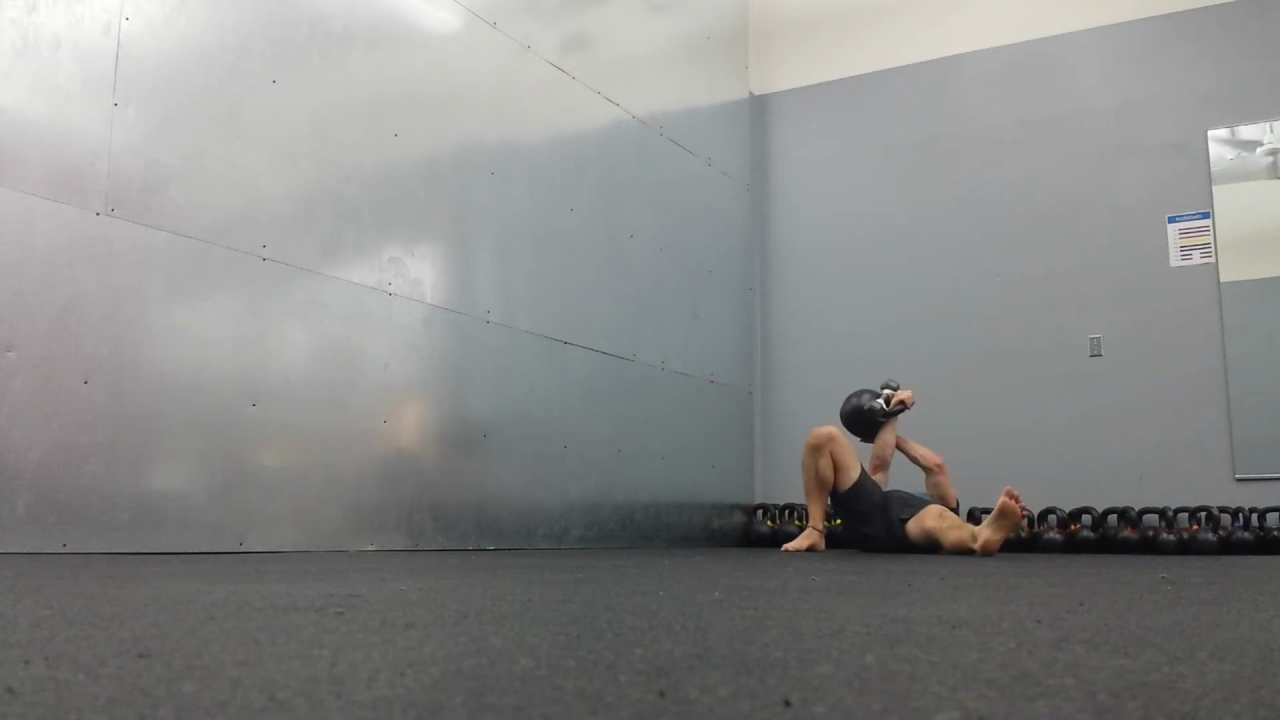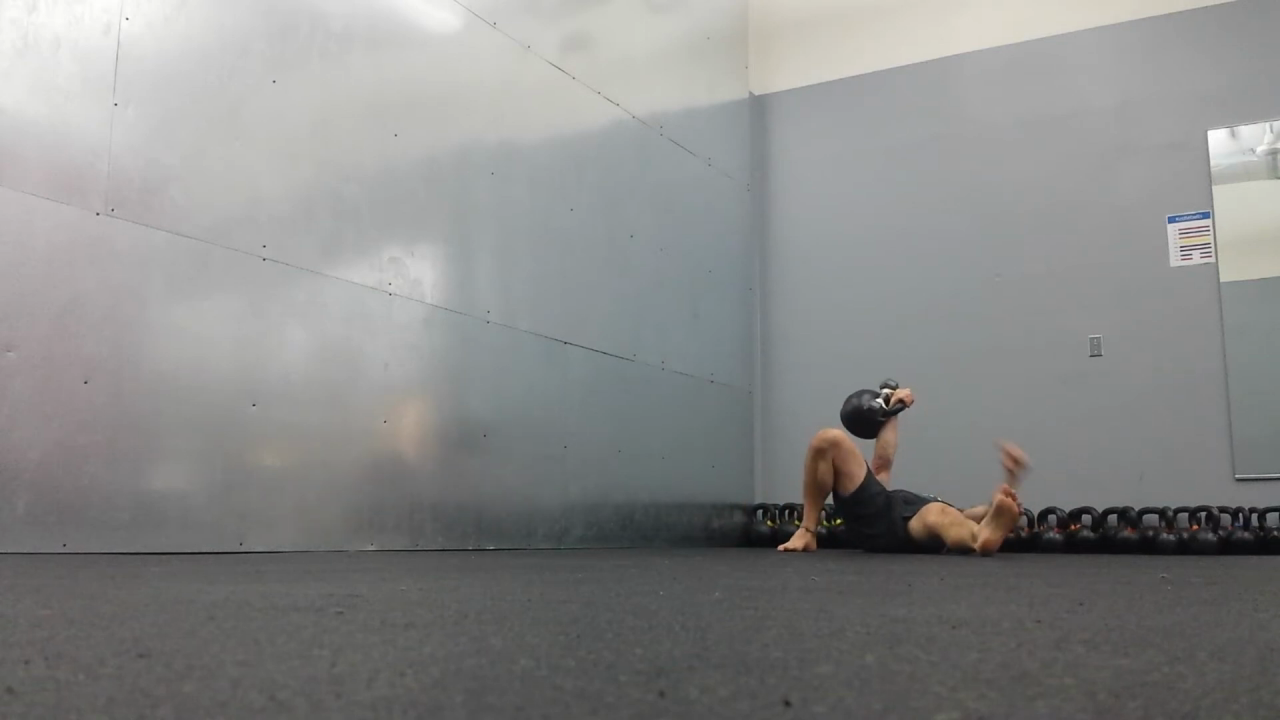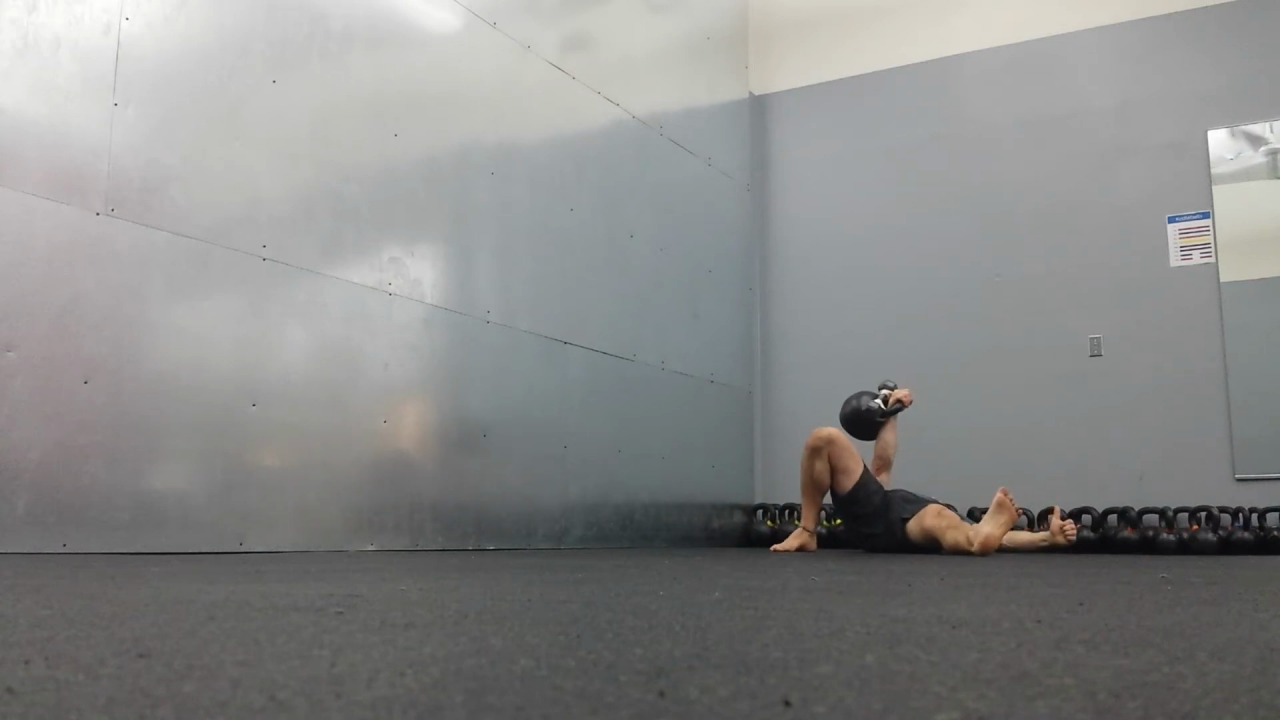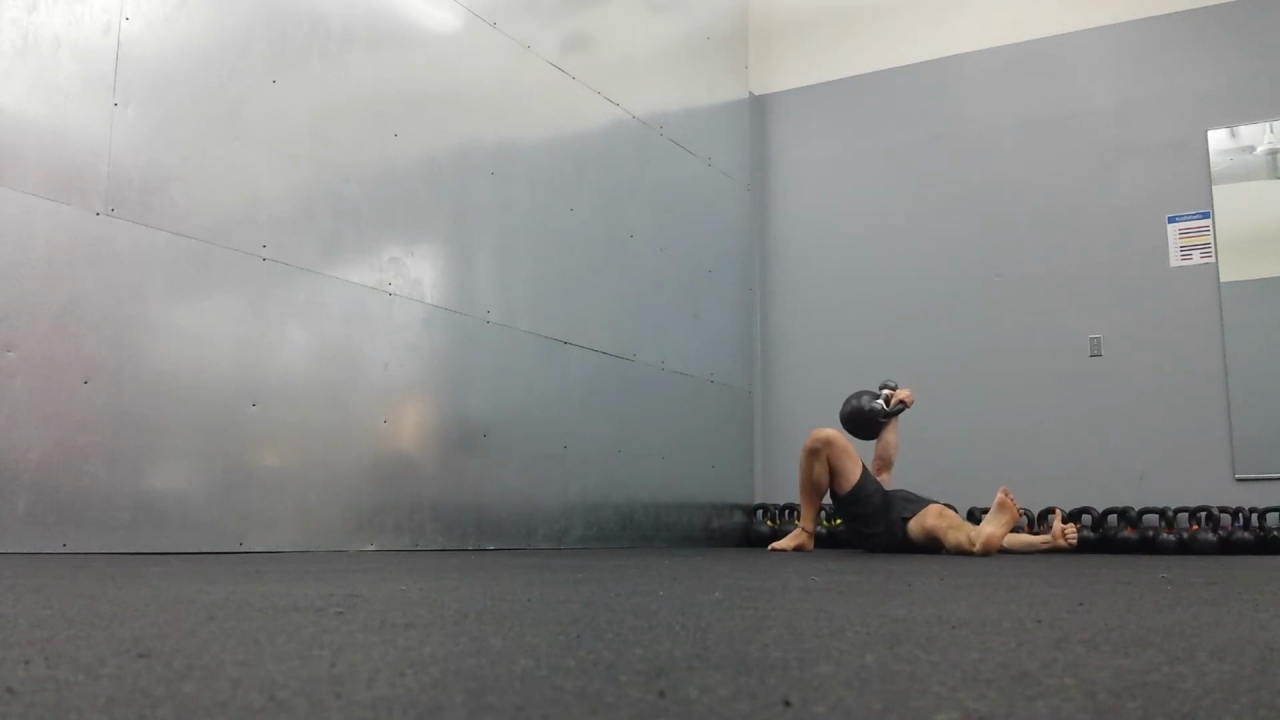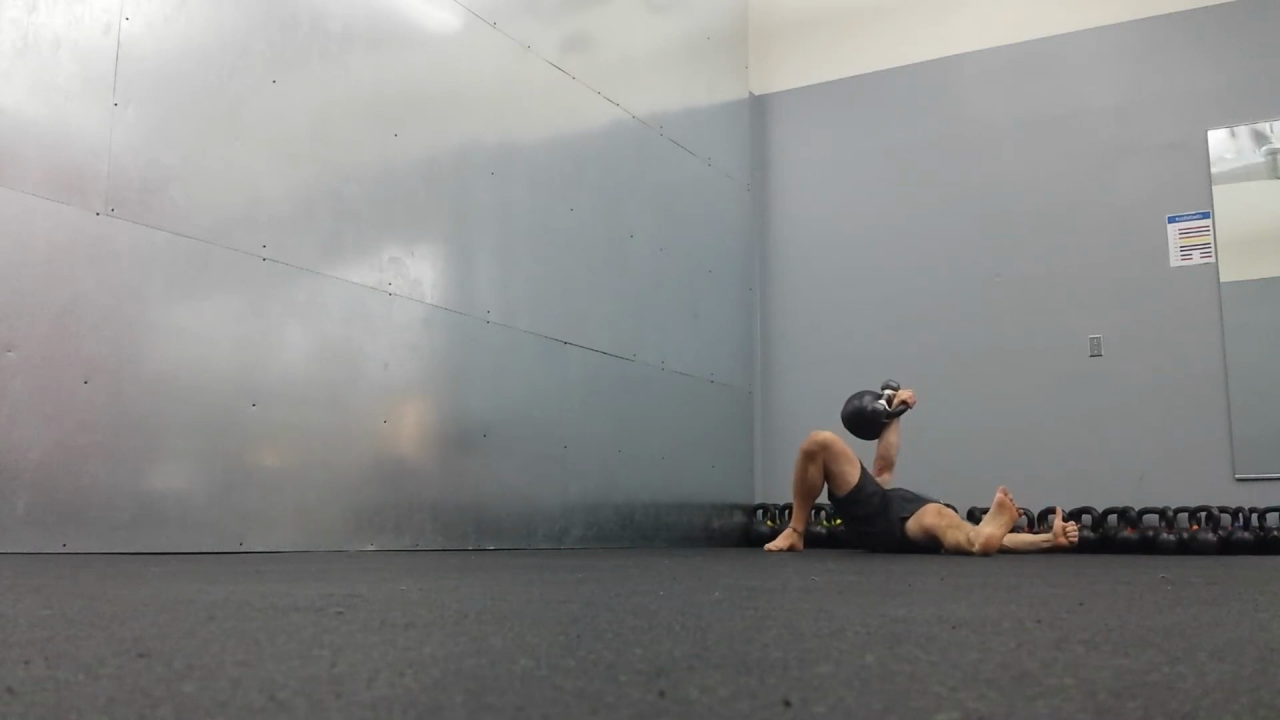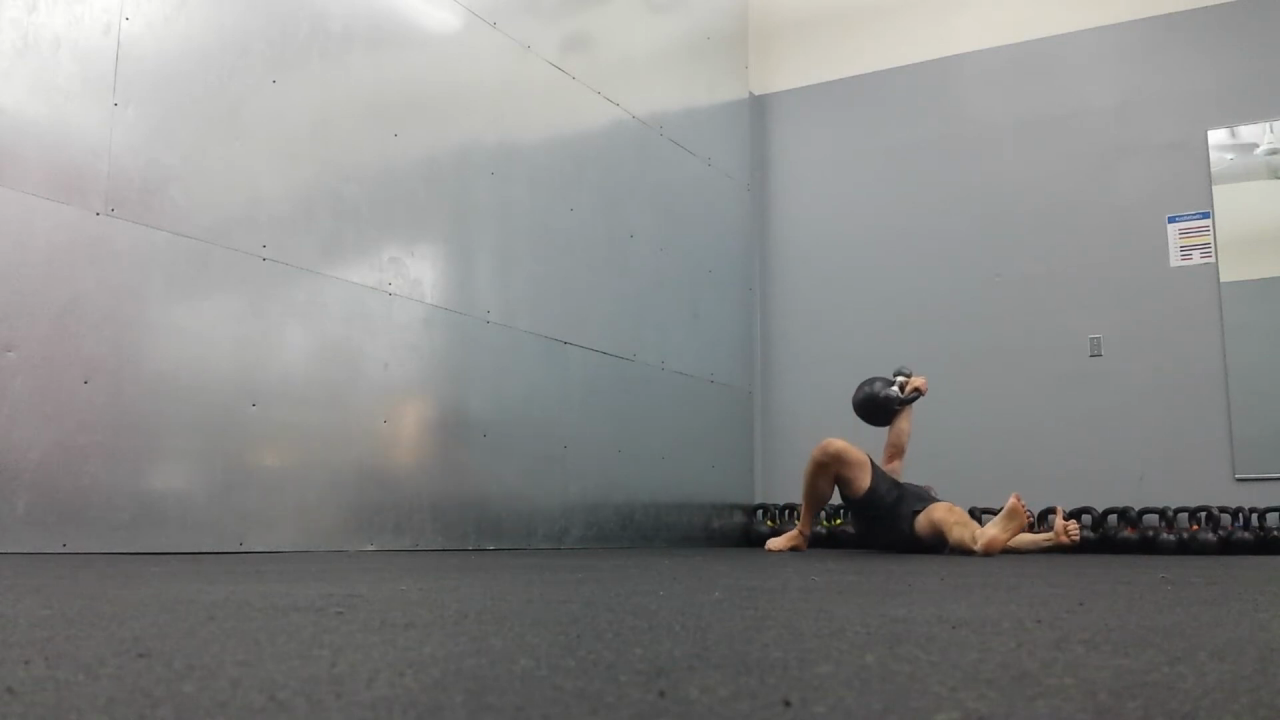
dt=0.5s
person 1, frame 1
left shoulder: (942, 510)
left elbow: (935, 467)
right elbow: (879, 465)
left wrist: (896, 440)
right wrist: (892, 415)
left hip: (909, 531)
right hip: (871, 518)
left knee: (935, 520)
right knee: (824, 437)
left ankle: (982, 536)
right ankle: (815, 532)
person 1, frame 2
left shoulder: (953, 517)
left elbow: (994, 510)
right elbow: (881, 466)
left wrist: (1012, 476)
left hip: (911, 531)
right hip: (874, 517)
left knee: (938, 515)
right knee: (829, 440)
left ankle: (984, 537)
right ankle: (807, 532)
person 1, frame 3
left shoulder: (949, 521)
left elbow: (1000, 536)
right elbow: (881, 466)
left wrist: (1049, 537)
right wrist: (891, 412)
left hip: (908, 533)
right hip: (873, 515)
right knee: (825, 438)
left ankle: (978, 539)
right ankle: (805, 533)
person 1, frame 4
left shoulder: (949, 522)
right shoulder: (882, 502)
left elbow: (999, 540)
right elbow: (882, 467)
left wrist: (1050, 541)
right wrist: (892, 412)
left hip: (909, 530)
right hip: (874, 513)
right knee: (823, 440)
left ankle: (979, 539)
right ankle: (805, 532)
person 1, frame 5
left shoulder: (946, 521)
left elbow: (1002, 541)
right elbow: (883, 467)
left wrist: (1051, 539)
right wrist: (895, 413)
left hip: (909, 531)
right hip: (872, 512)
right knee: (820, 442)
person 1, frame 6
left shoulder: (952, 518)
right shoulder: (902, 495)
left elbow: (1006, 540)
right elbow: (894, 455)
left wrist: (1053, 538)
right wrist: (906, 401)
left hip: (916, 530)
right hip: (884, 507)
right knee: (832, 451)
right ankle: (801, 534)
